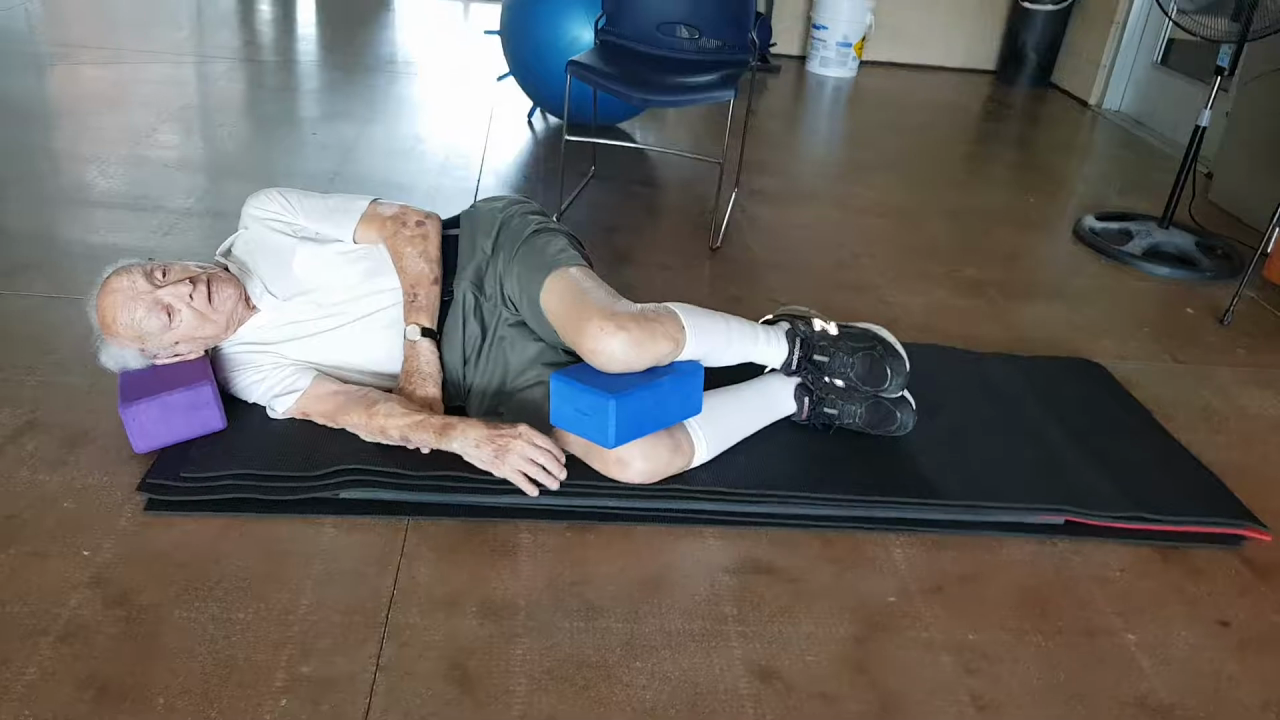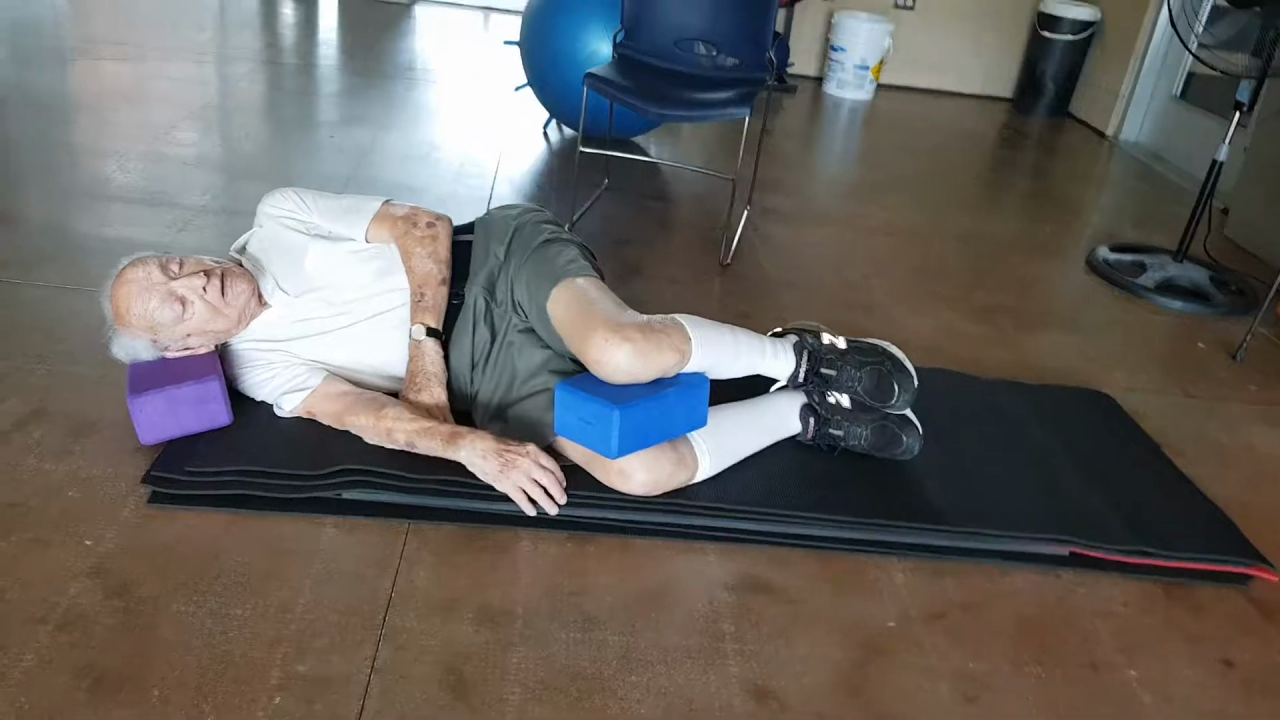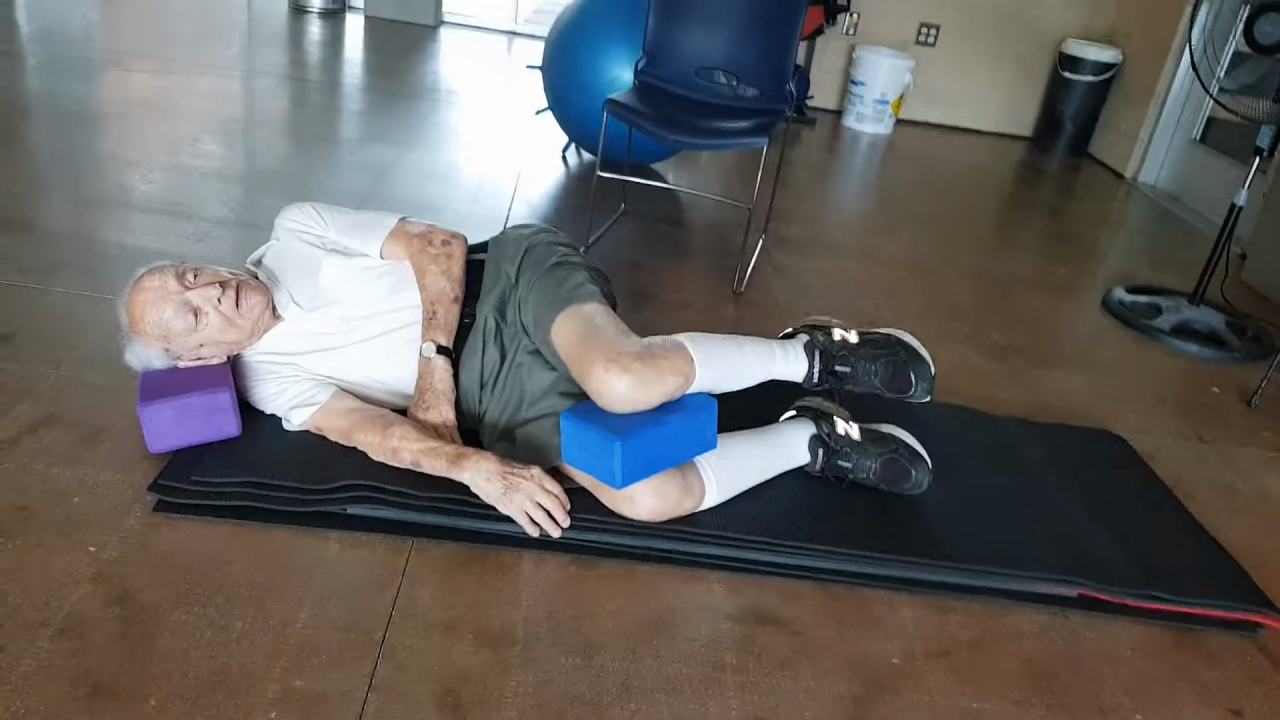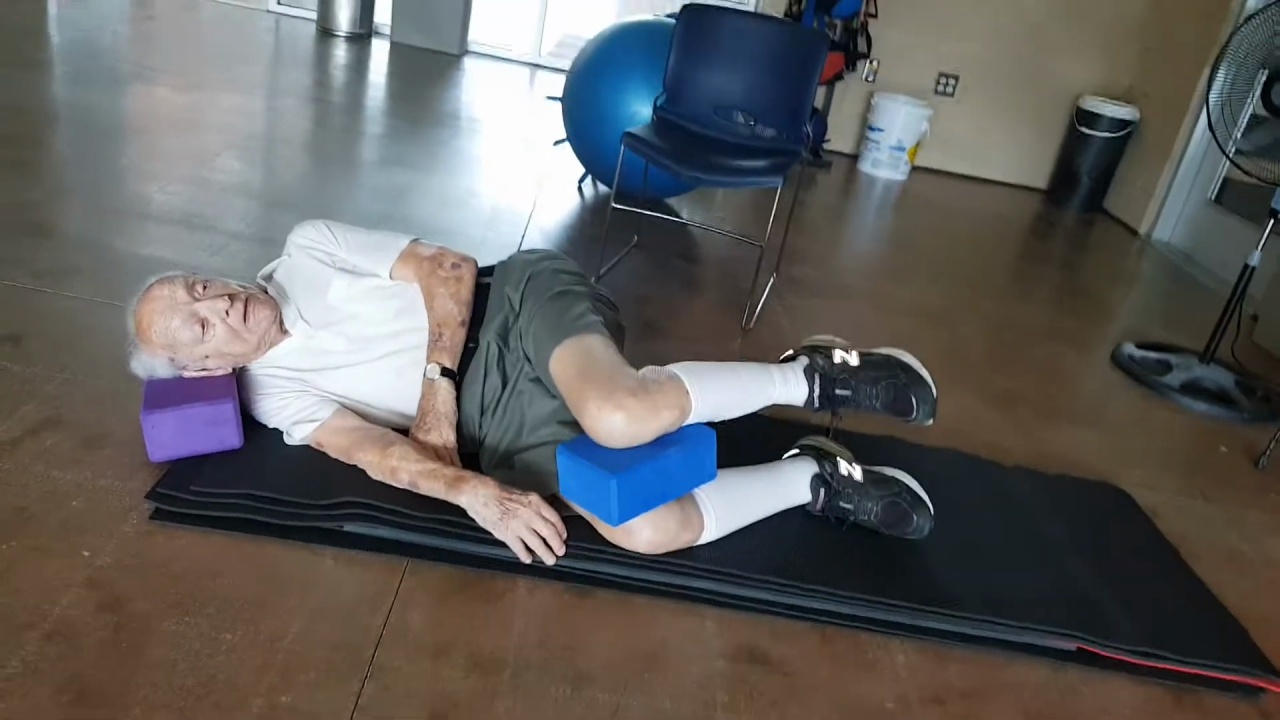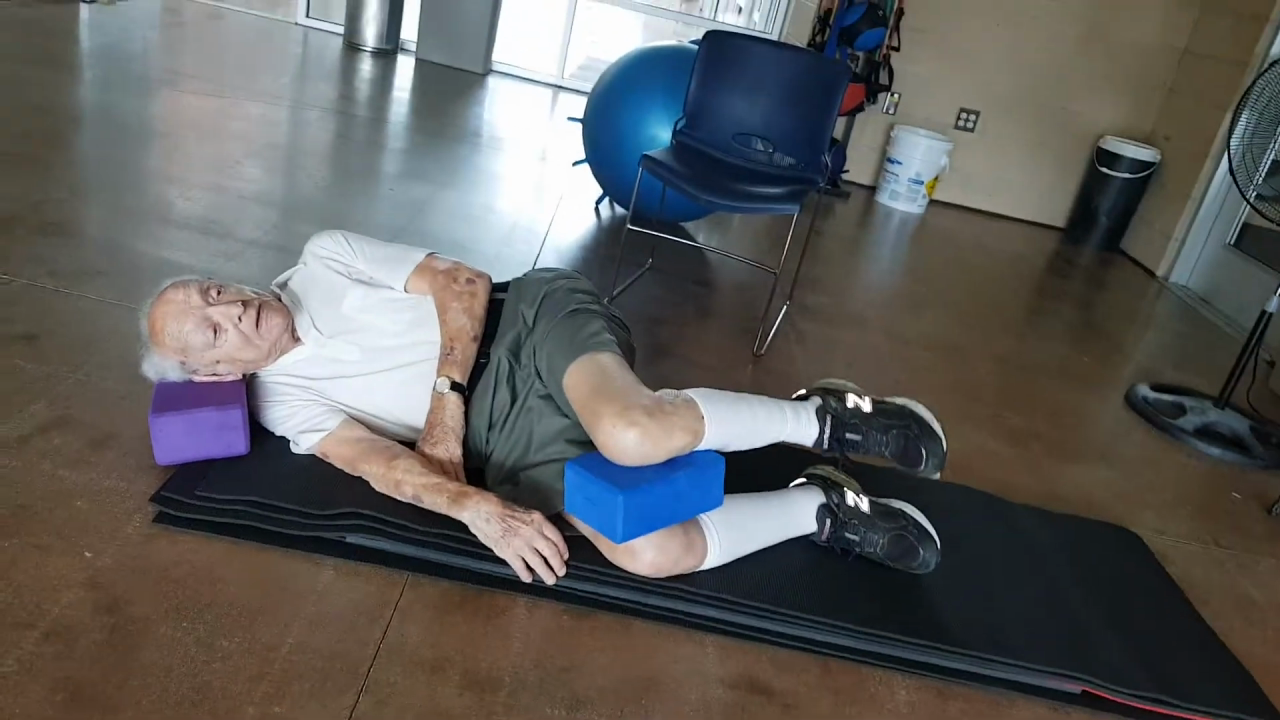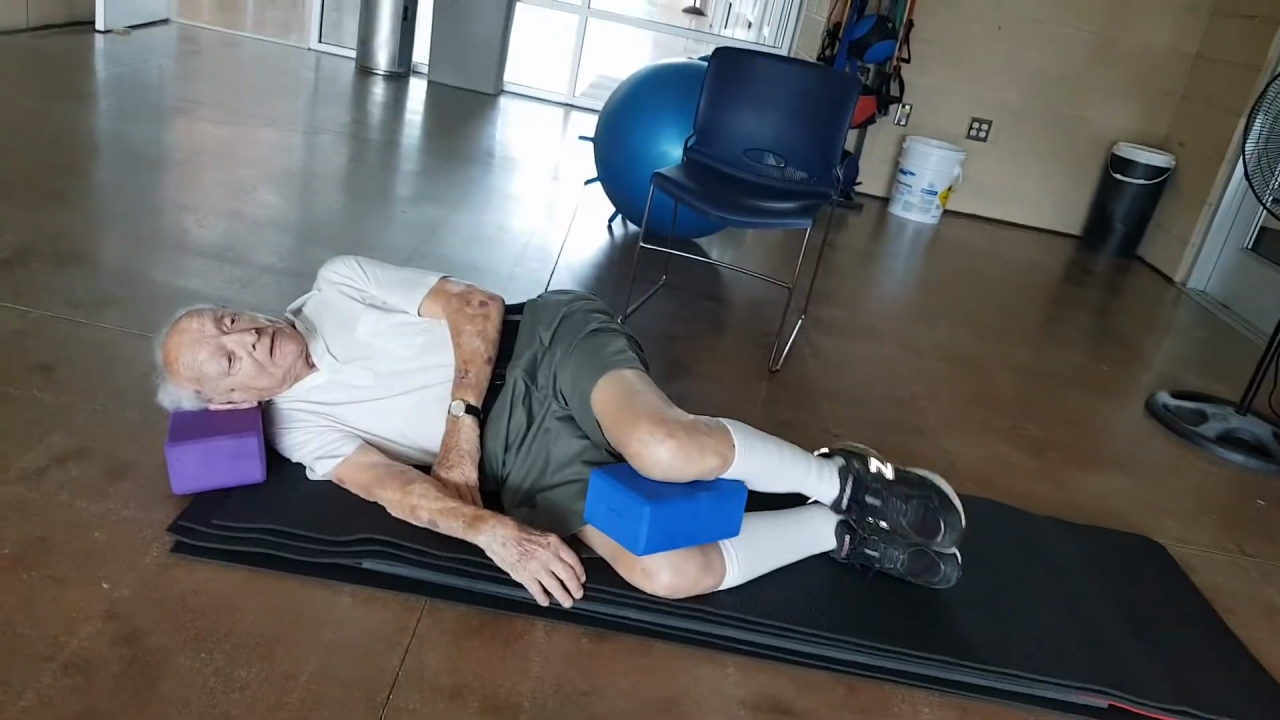
dt=0.3s
person 1, frame 1
left shoulder: (263, 220)
right shoulder: (250, 373)
left elbow: (412, 226)
right elbow: (362, 415)
left wrist: (417, 344)
right wrist: (465, 435)
right hip: (478, 369)
left knee: (615, 340)
right knee: (638, 458)
left ankle: (787, 343)
right ankle: (796, 396)
person 1, frame 2
left shoulder: (278, 217)
right shoulder: (258, 371)
left elbow: (423, 229)
right elbow: (365, 416)
left wrist: (420, 338)
right wrist: (470, 449)
right hip: (482, 372)
left knee: (620, 351)
right knee: (640, 471)
left ankle: (797, 358)
right ankle: (802, 412)
person 1, frame 3
left shoulder: (293, 233)
right shoulder: (269, 383)
left elbow: (438, 246)
right elbow: (378, 434)
left wrist: (430, 359)
right wrist: (475, 467)
right hip: (499, 397)
left knee: (621, 380)
right knee: (648, 496)
left ankle: (808, 355)
right ankle: (812, 443)
person 1, frame 4
left shoulder: (308, 248)
right shoulder: (274, 398)
left elbow: (450, 269)
right elbow: (377, 452)
left wrist: (435, 380)
right wrist: (474, 494)
right hip: (497, 421)
left knee: (618, 415)
right knee: (647, 530)
left ankle: (811, 378)
right ankle: (815, 479)
person 1, frame 5
left shoulder: (323, 259)
right shoulder: (283, 403)
left elbow: (465, 284)
right elbow: (382, 465)
left wrist: (444, 395)
right wrist: (477, 510)
right hip: (506, 440)
left knee: (632, 433)
right knee: (652, 554)
left ankle: (821, 418)
right ankle: (822, 511)
person 1, frame 6
left shoulder: (339, 281)
right shoulder: (299, 429)
left elbow: (477, 307)
right elbow: (395, 486)
left wrist: (460, 418)
right wrist: (492, 530)
right hip: (524, 457)
left knee: (663, 446)
right knee: (667, 573)
left ankle: (840, 478)
right ankle: (841, 533)
